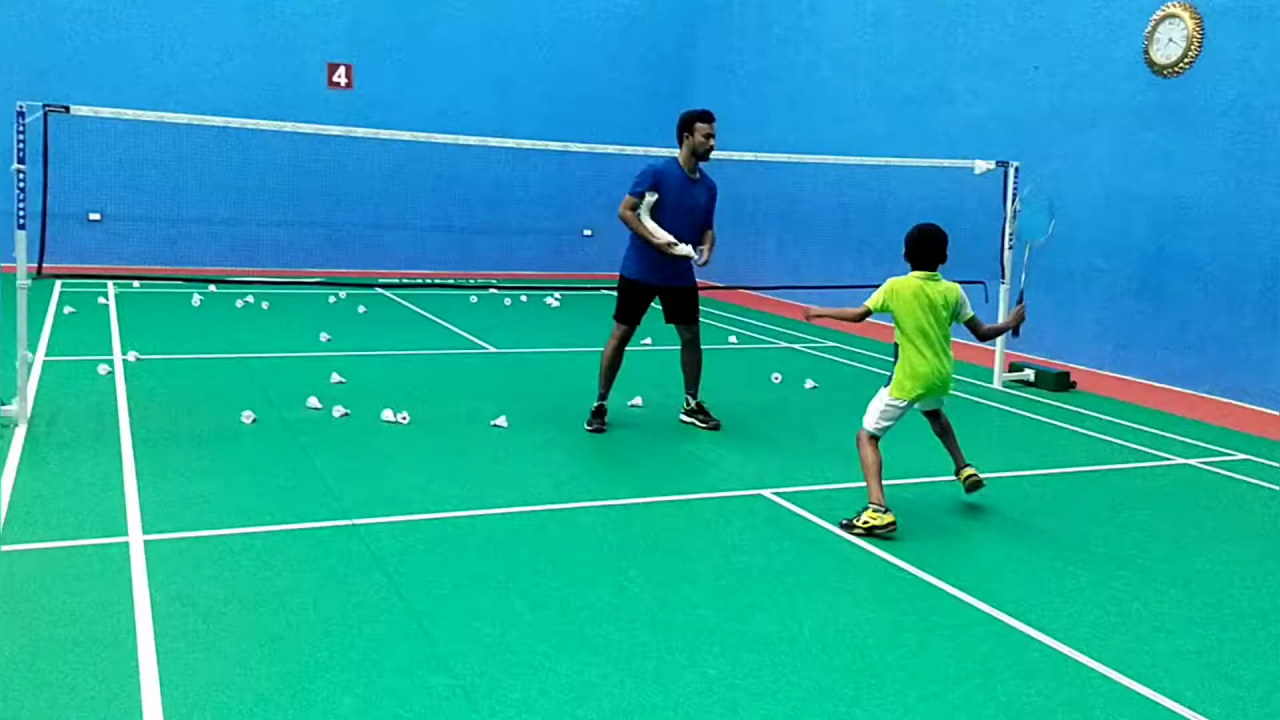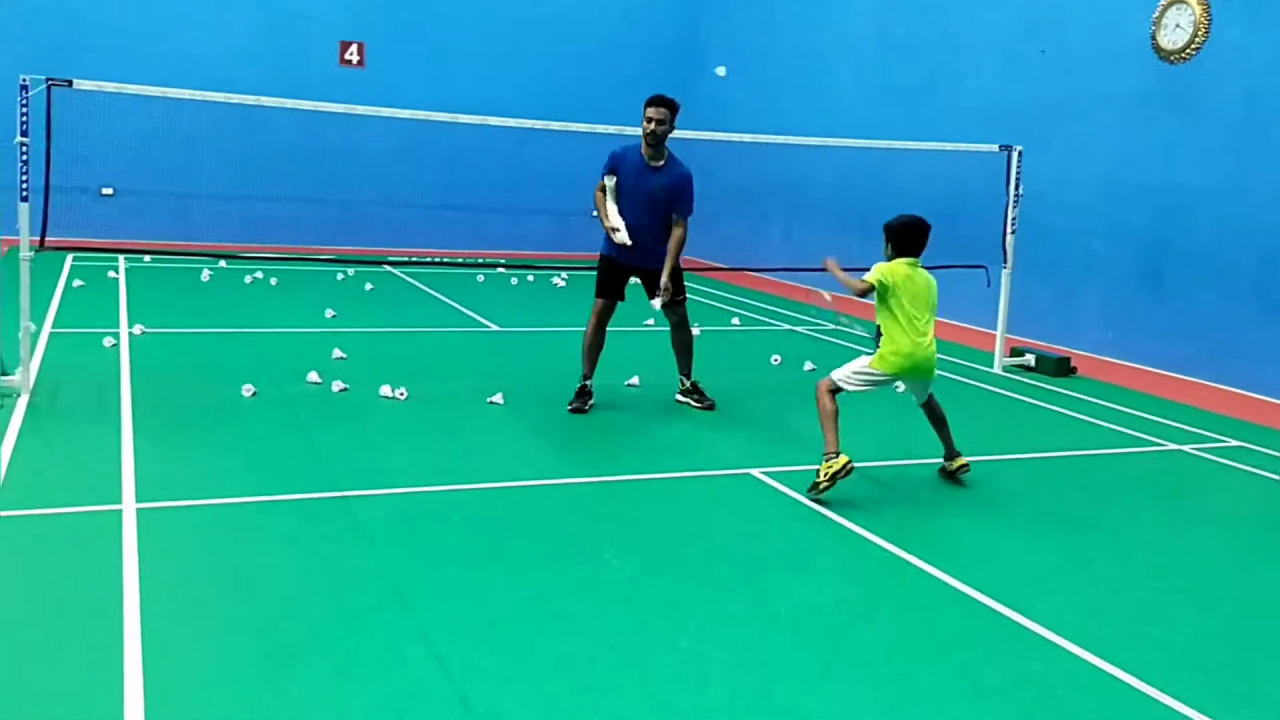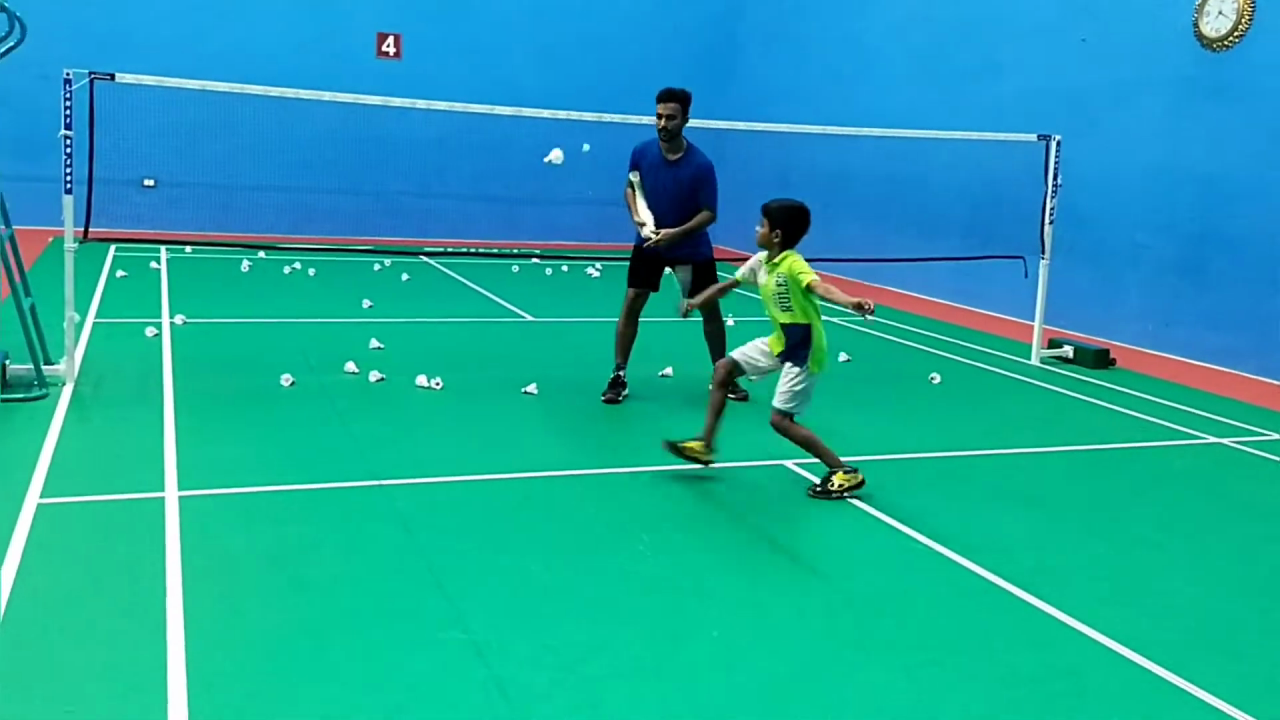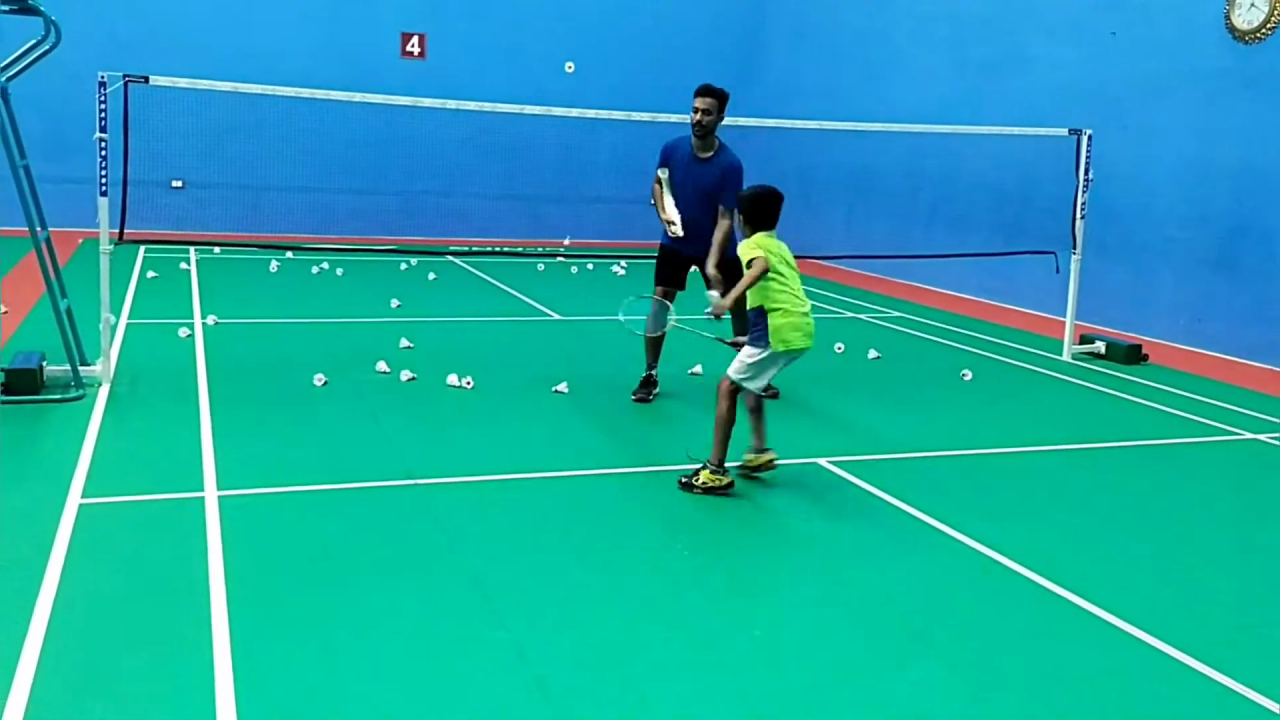
dt=0.5s
person 1, frame 1
left shoulder: (708, 186)
right shoulder: (656, 172)
left elbow: (707, 228)
right elbow: (625, 211)
left wrist: (707, 247)
right wrist: (656, 241)
left hip: (681, 276)
right hip: (640, 272)
left knee: (691, 336)
right knee: (621, 334)
left ankle: (692, 405)
right ankle: (600, 405)
person 1, frame 2
left shoulder: (680, 175)
right shoulder: (619, 157)
left elbow: (679, 227)
right elbow: (601, 192)
left wrist: (667, 273)
right wrist: (607, 222)
left hip: (658, 257)
right hip: (617, 251)
left knee: (679, 318)
right knee: (600, 313)
left ankle: (686, 385)
right ankle: (585, 386)
person 1, frame 3
left shoulder: (701, 165)
right shoulder: (641, 152)
left elbow: (709, 214)
right elbow: (631, 187)
left wrist: (675, 233)
right wrist: (638, 216)
left hip: (692, 248)
right hip: (649, 241)
left knee: (711, 308)
right knee: (632, 303)
right ankle: (619, 375)
person 1, frame 4
left shoulder: (730, 164)
right shoulder: (671, 148)
left elbow: (726, 219)
right elbow: (658, 184)
left wrist: (712, 264)
right wrist: (663, 213)
left hip: (716, 246)
right hip: (676, 241)
left knee: (740, 307)
right knee: (660, 300)
right ankle: (650, 375)
person 2, frame 1
left shoulder: (895, 287)
right shoulder: (953, 292)
left elbow: (858, 314)
right elbow: (982, 334)
left wrist: (819, 312)
right wrist: (1010, 324)
left hip: (908, 381)
right hip: (941, 377)
left knee: (867, 437)
right knee: (933, 412)
left ankle: (878, 511)
right ankle: (964, 468)
person 2, frame 2
left shoulder: (885, 270)
right shoulder: (928, 279)
left elbow: (861, 289)
left wrist: (835, 270)
left hip: (893, 356)
right hip: (925, 356)
left knee: (825, 388)
right knee: (926, 399)
left ankle: (833, 459)
right ankle: (953, 458)
person 2, frame 3
left shoulder: (795, 266)
right shoulder: (761, 261)
left elbow: (824, 288)
right elbow: (730, 283)
left wrist: (856, 302)
right wrist: (698, 300)
left hip: (803, 351)
right hip: (779, 343)
left knee: (780, 419)
right knee: (725, 367)
left ankle: (845, 473)
right ankle: (703, 446)
person 2, frame 4
left shoulder: (750, 245)
right shoulder: (779, 247)
left elbow: (757, 270)
left wrist: (730, 298)
right wrist: (751, 336)
left hip: (776, 333)
right hip: (796, 330)
left knee: (727, 388)
right knee: (746, 387)
left ankle: (716, 472)
right ankle: (759, 452)
